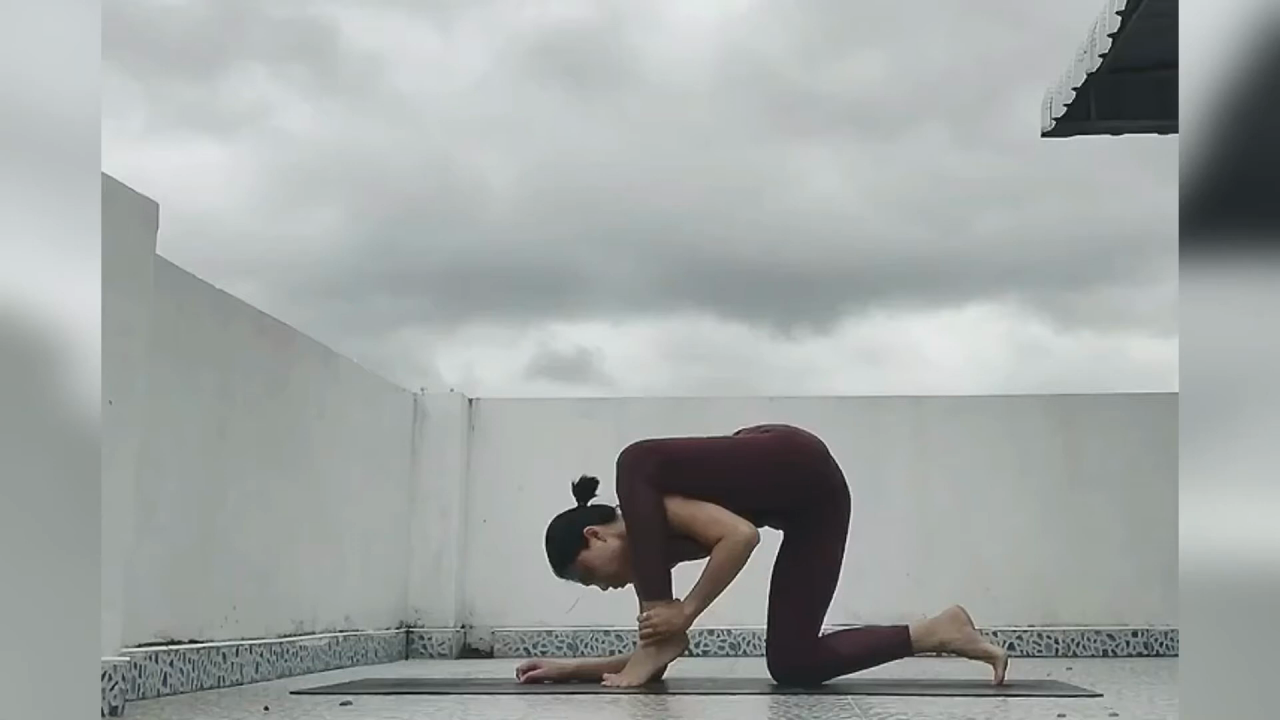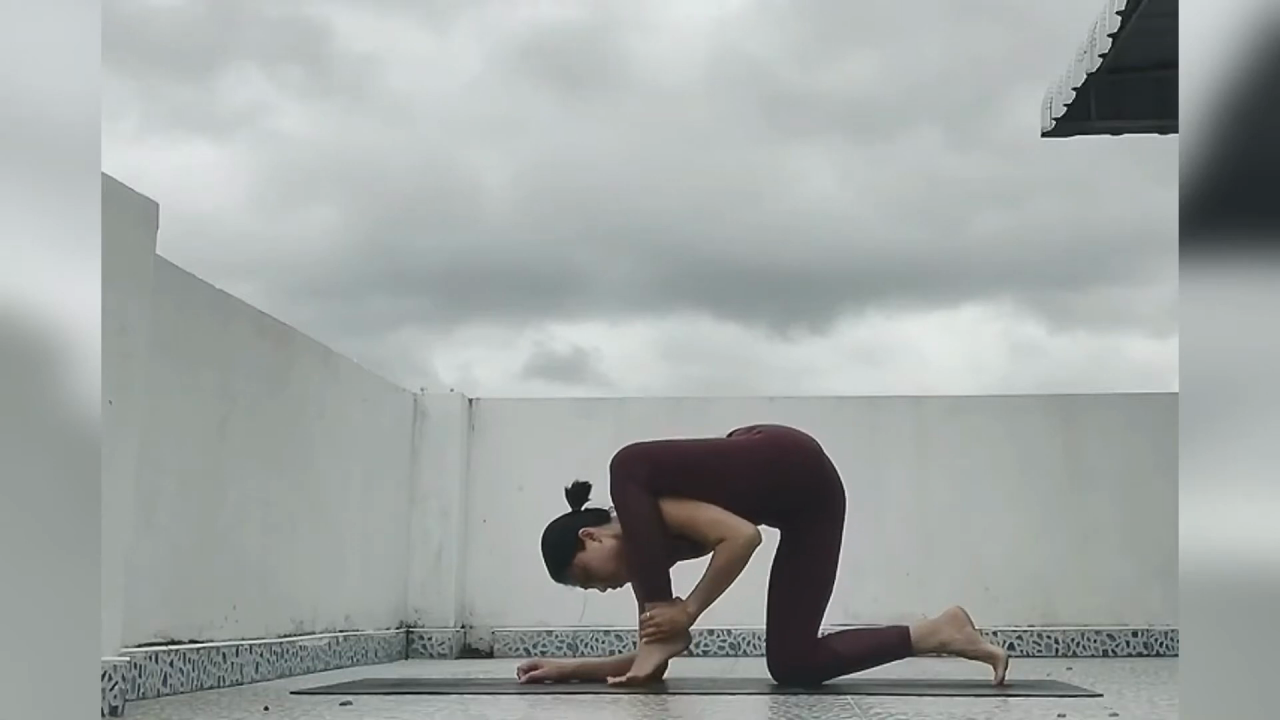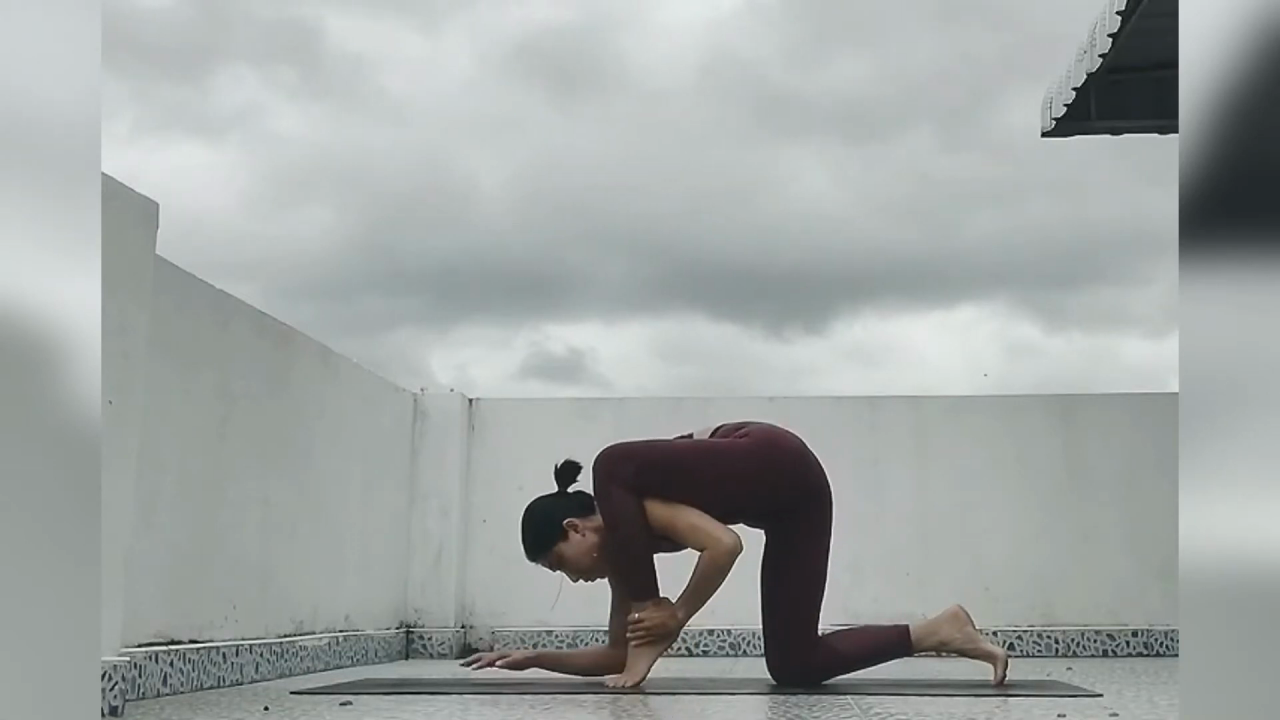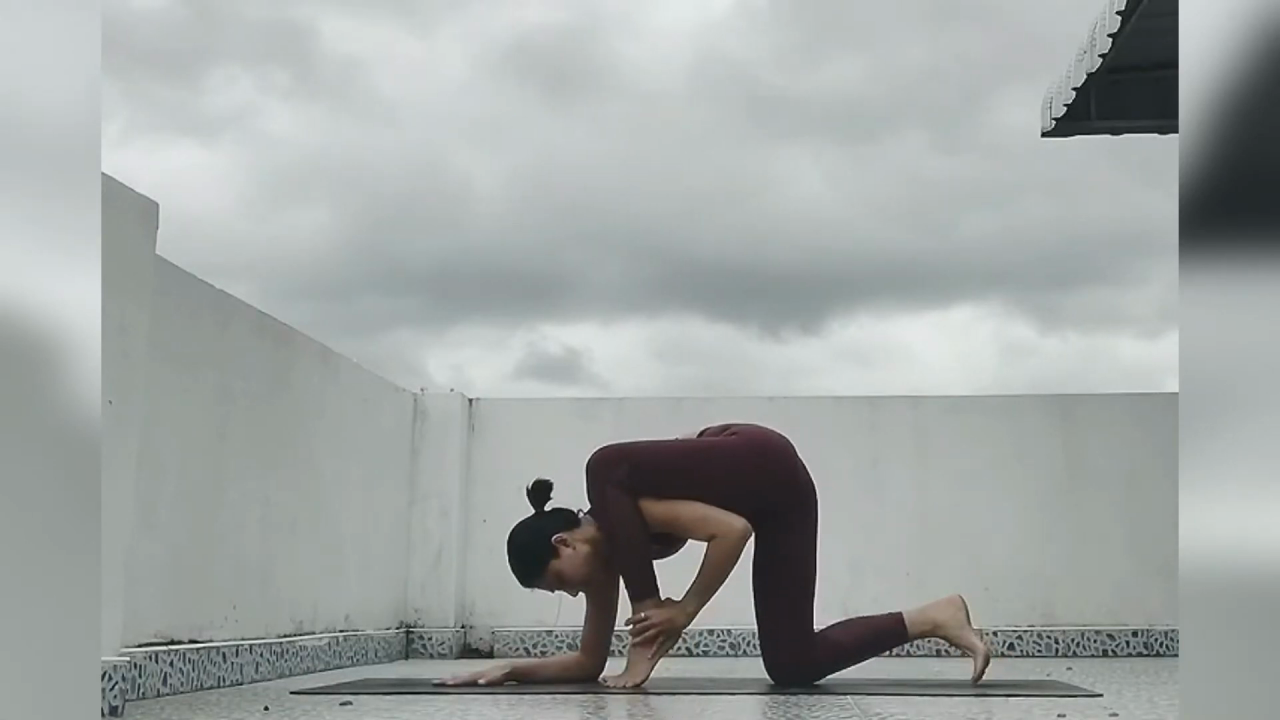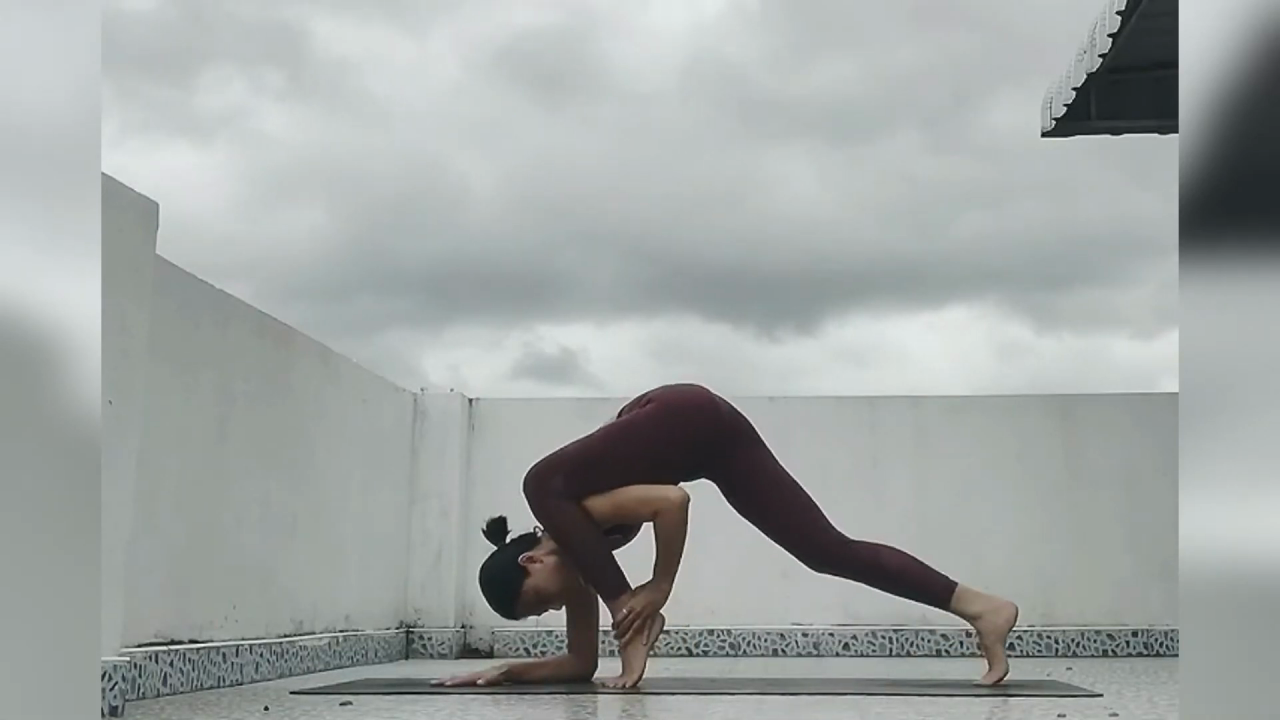
dt=1s
person 1, frame 1
left shoulder: (648, 501)
right shoulder: (652, 547)
left elbow: (742, 535)
right elbow: (652, 666)
left wrist: (684, 613)
right wrist: (568, 668)
left hip: (804, 469)
right hip: (813, 503)
left knee: (636, 463)
right knee: (793, 665)
right ankle: (941, 632)
person 1, frame 2
left shoulder: (639, 496)
right shoulder: (647, 550)
left elbow: (742, 536)
right elbow: (651, 666)
left wrist: (686, 612)
right wrist: (568, 668)
left hip: (797, 467)
right hip: (809, 500)
left knee: (628, 465)
right knee: (793, 665)
right ankle: (942, 633)
person 1, frame 3
left shoulder: (625, 504)
right shoulder: (622, 541)
left elbow: (724, 545)
right elbow: (616, 656)
left wrist: (676, 617)
right wrist: (532, 657)
left hip: (782, 465)
right hip: (795, 497)
left knee: (610, 466)
right knee: (794, 666)
right ankle: (938, 632)
person 1, frame 4
left shoulder: (613, 493)
right shoulder: (603, 552)
left elbow: (734, 530)
right elbow: (587, 663)
left wrist: (686, 610)
right wrist: (511, 669)
left hip: (771, 469)
right hip: (771, 497)
right knee: (794, 666)
right ankle: (933, 618)
person 1, frame 5
left shoulder: (550, 492)
right shoulder: (572, 550)
left elbow: (671, 502)
right elbow: (581, 663)
left wrist: (658, 592)
right wrist: (509, 671)
left hip: (697, 422)
right hip: (704, 442)
right knee: (827, 551)
right ankle: (978, 607)
